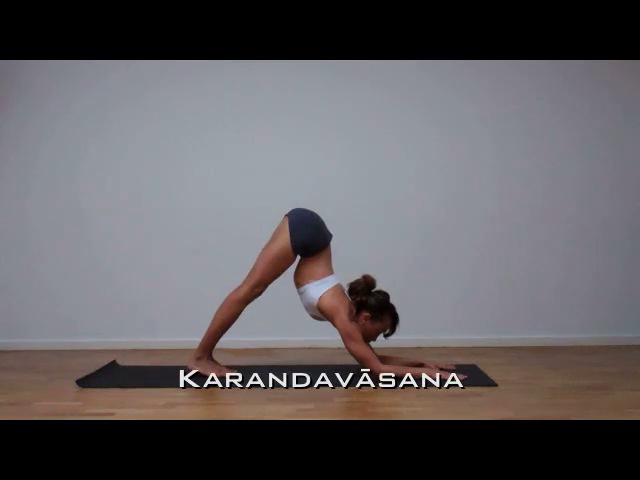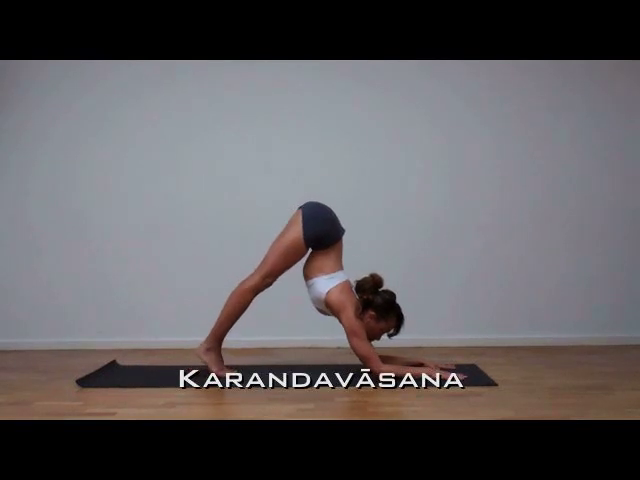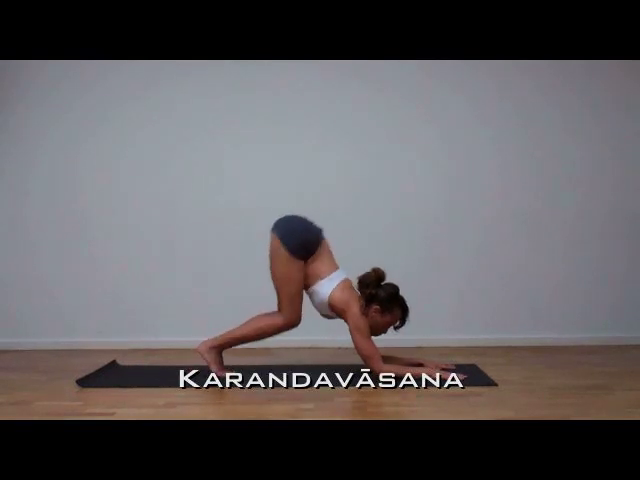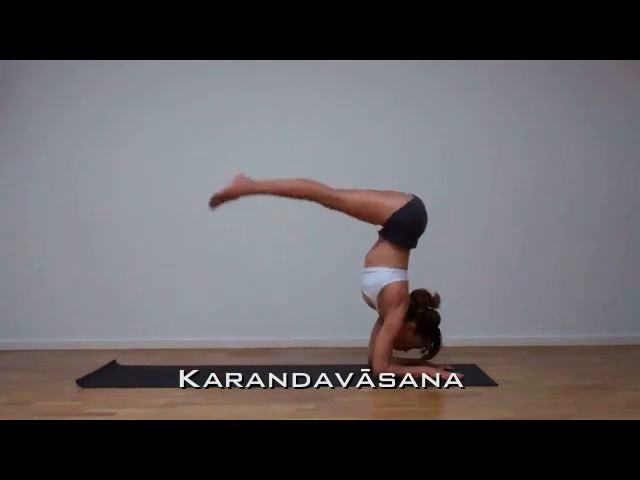
dt=0.7s
person 1, frame 1
left shoulder: (351, 313)
right shoulder: (345, 318)
left elbow: (373, 358)
right elbow: (377, 369)
left wrist: (421, 362)
right wrist: (427, 372)
left hip: (306, 229)
right hip: (302, 229)
left knee: (252, 291)
right knee: (249, 290)
right ankle: (200, 356)
person 1, frame 2
left shoulder: (354, 309)
right shoulder: (350, 314)
left elbow: (374, 358)
right elbow: (377, 368)
left wrist: (420, 362)
right wrist: (426, 372)
left hip: (318, 222)
right hip: (315, 221)
left knee: (262, 281)
right knee: (259, 279)
right ankle: (210, 345)
person 1, frame 3
left shoulder: (358, 303)
right shoulder: (355, 309)
left elbow: (374, 358)
right elbow: (378, 367)
left wrist: (419, 362)
right wrist: (424, 371)
left hip: (296, 234)
right hip: (293, 235)
left knee: (287, 317)
right knee: (289, 317)
right ankle: (214, 345)
person 1, frame 4
right shoulder: (397, 309)
right elbow: (379, 368)
right wrist: (421, 370)
left hip: (405, 216)
left knee: (330, 197)
right knee: (329, 196)
